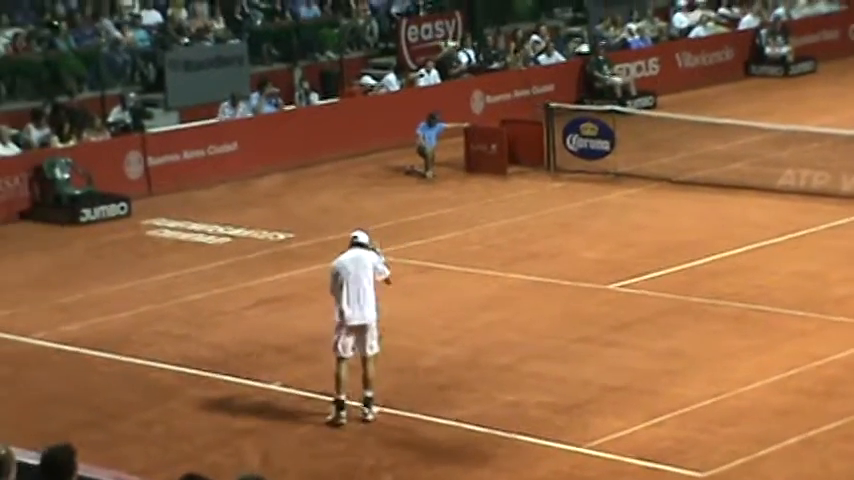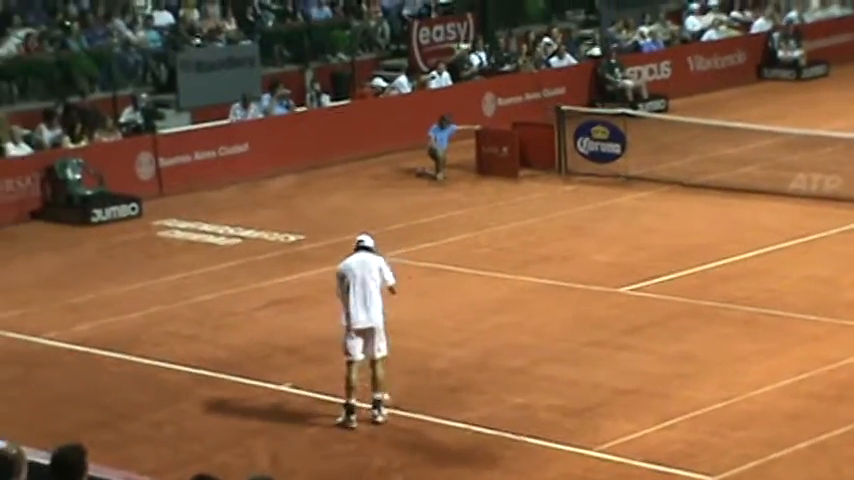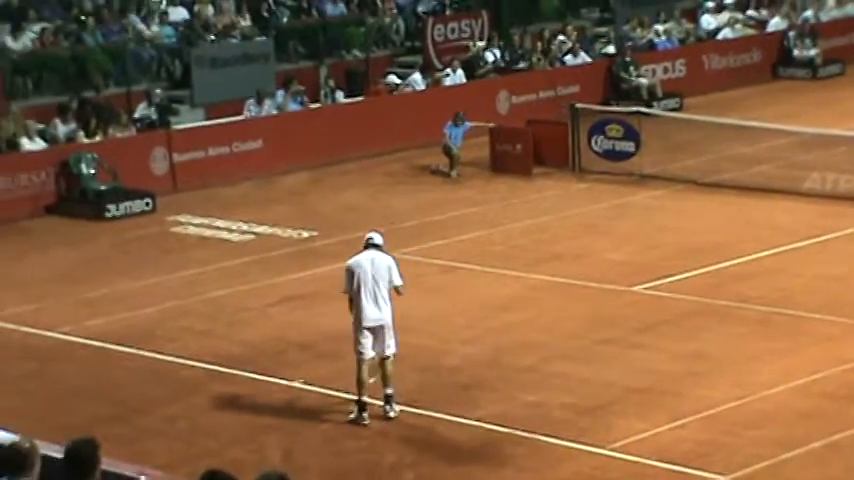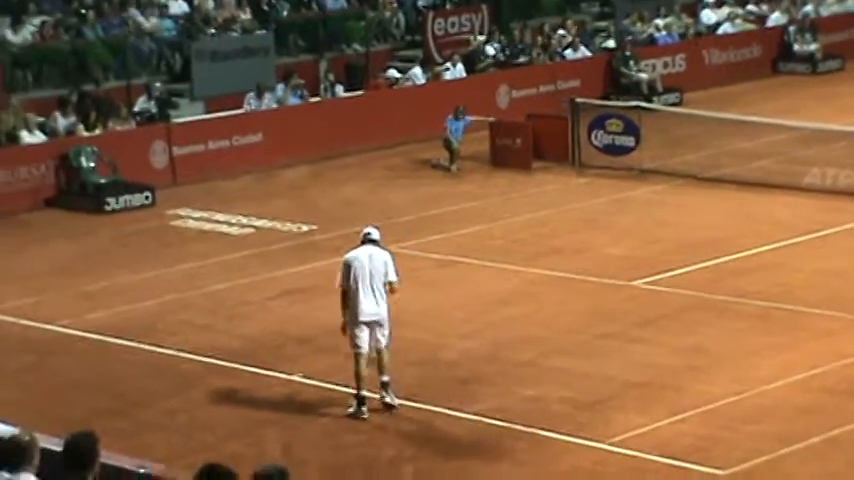
dt=0.1s
person 1, frame 1
left shoulder: (337, 264)
right shoulder: (372, 257)
left elbow: (336, 295)
right elbow: (388, 279)
right wrist: (381, 258)
left hip: (345, 319)
right hip: (367, 317)
left knee: (342, 362)
right knee: (368, 361)
left ankle: (340, 410)
right ankle: (368, 407)
person 1, frame 2
left shoulder: (343, 267)
right shoulder: (377, 261)
left elbow: (342, 298)
right elbow: (393, 289)
left hip: (352, 321)
right hip: (374, 320)
left knee: (352, 365)
right knee: (376, 363)
left ankle: (350, 413)
right ankle: (377, 409)
person 1, frame 3
left shoulder: (352, 264)
right shoulder: (387, 260)
left elbow: (350, 298)
right elbow: (400, 291)
left wrist: (355, 319)
left hip: (362, 319)
right hip: (384, 318)
left knee: (363, 363)
right knee: (386, 360)
left ankle: (362, 410)
right ankle: (389, 406)
person 1, frame 4
left shoulder: (349, 258)
right shoulder: (384, 255)
left elbow: (344, 292)
right elbow: (394, 288)
left wrist: (344, 318)
left hip: (357, 313)
right hip: (380, 312)
left knee: (360, 357)
right knee: (381, 350)
left ankle: (361, 404)
right ankle: (385, 392)
